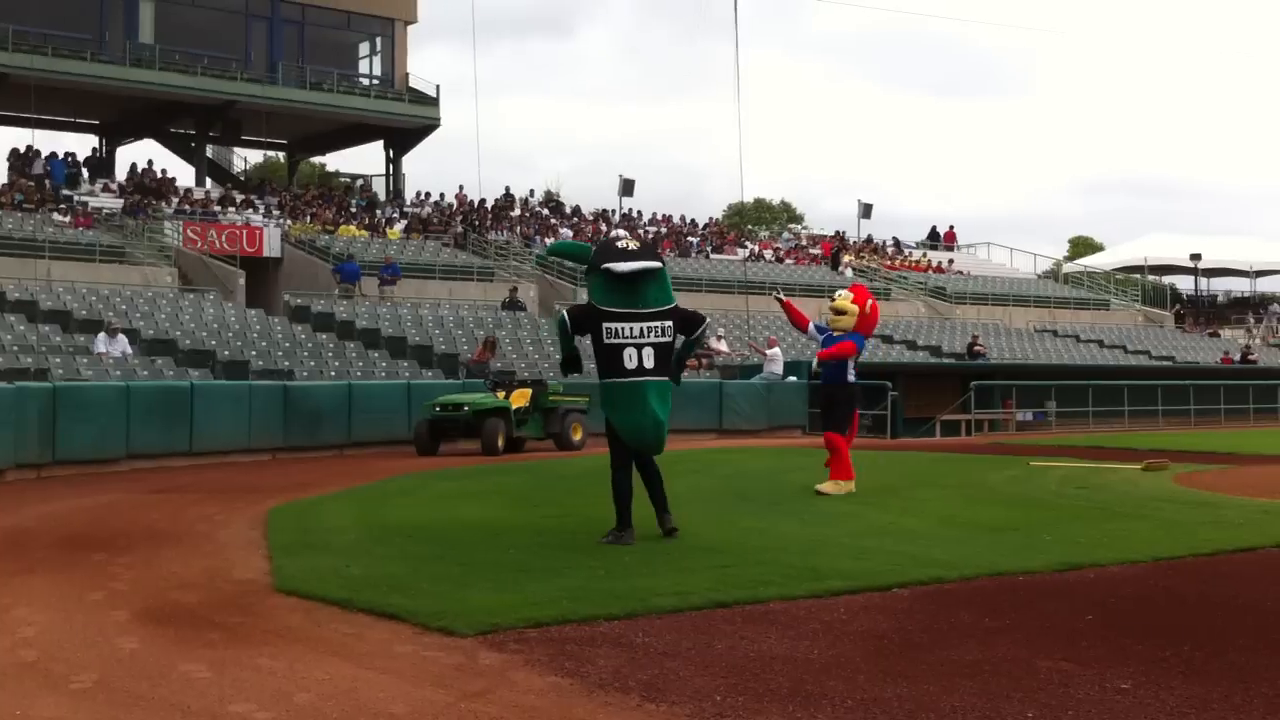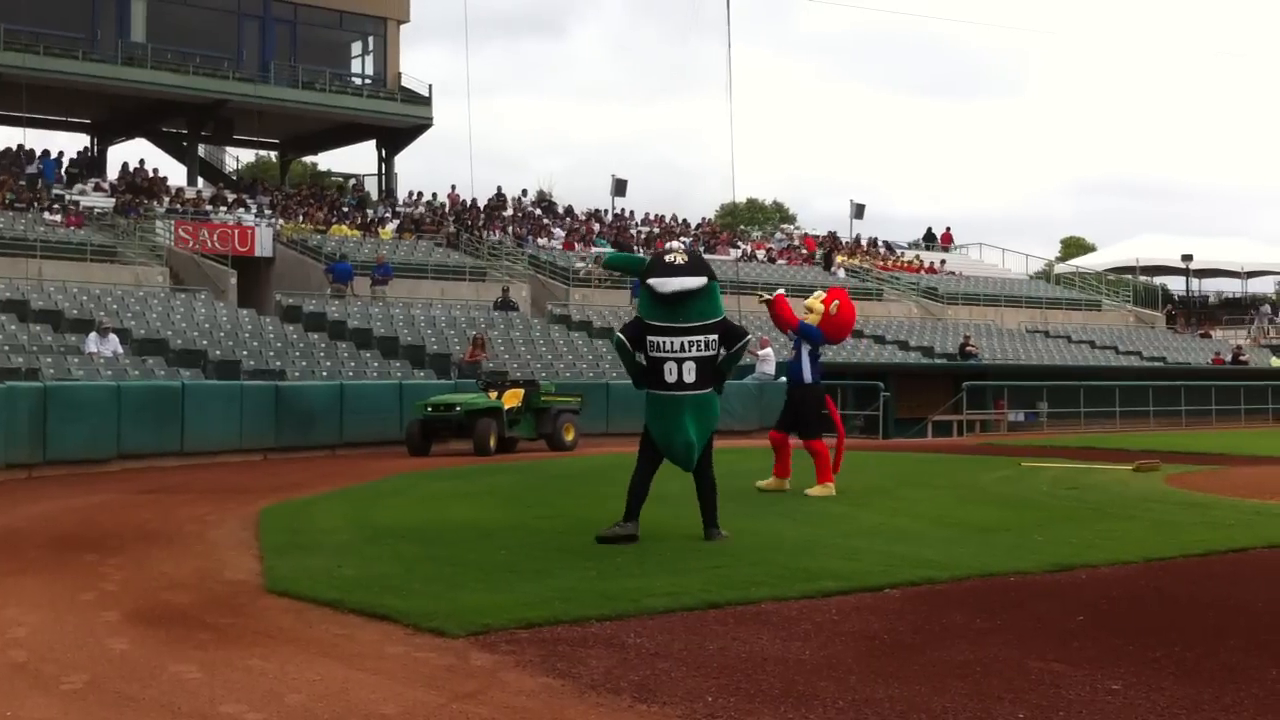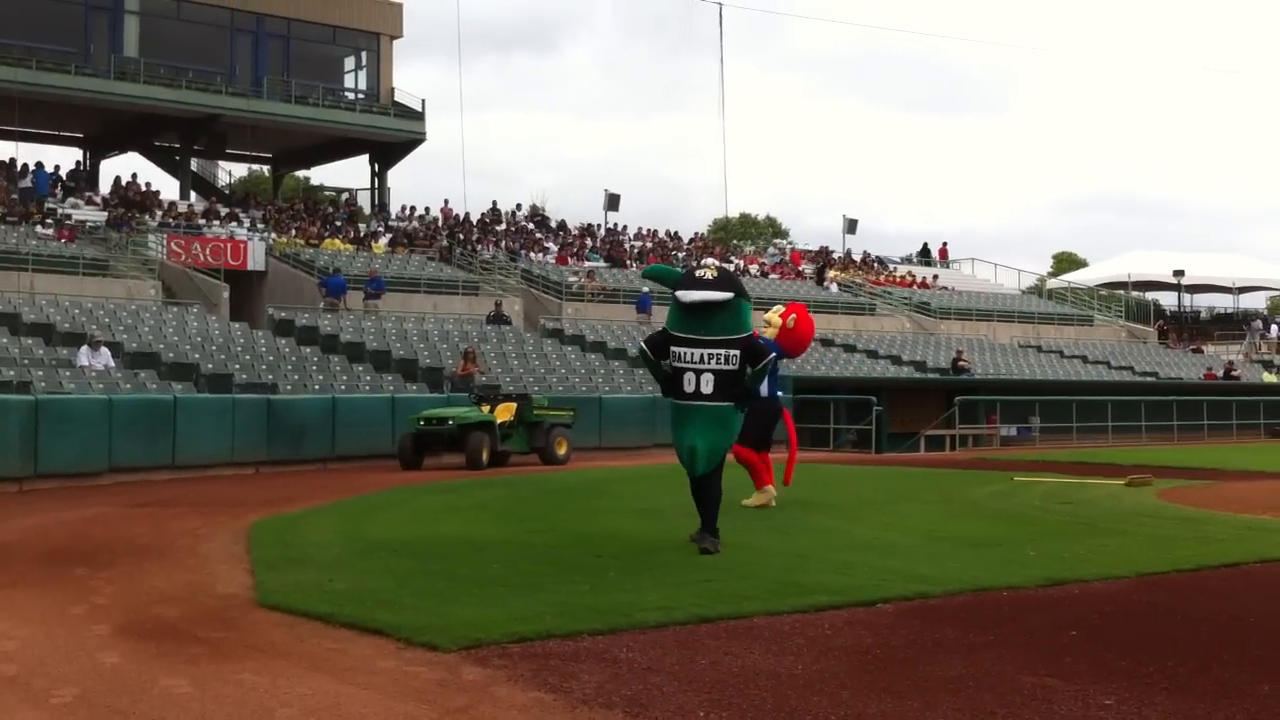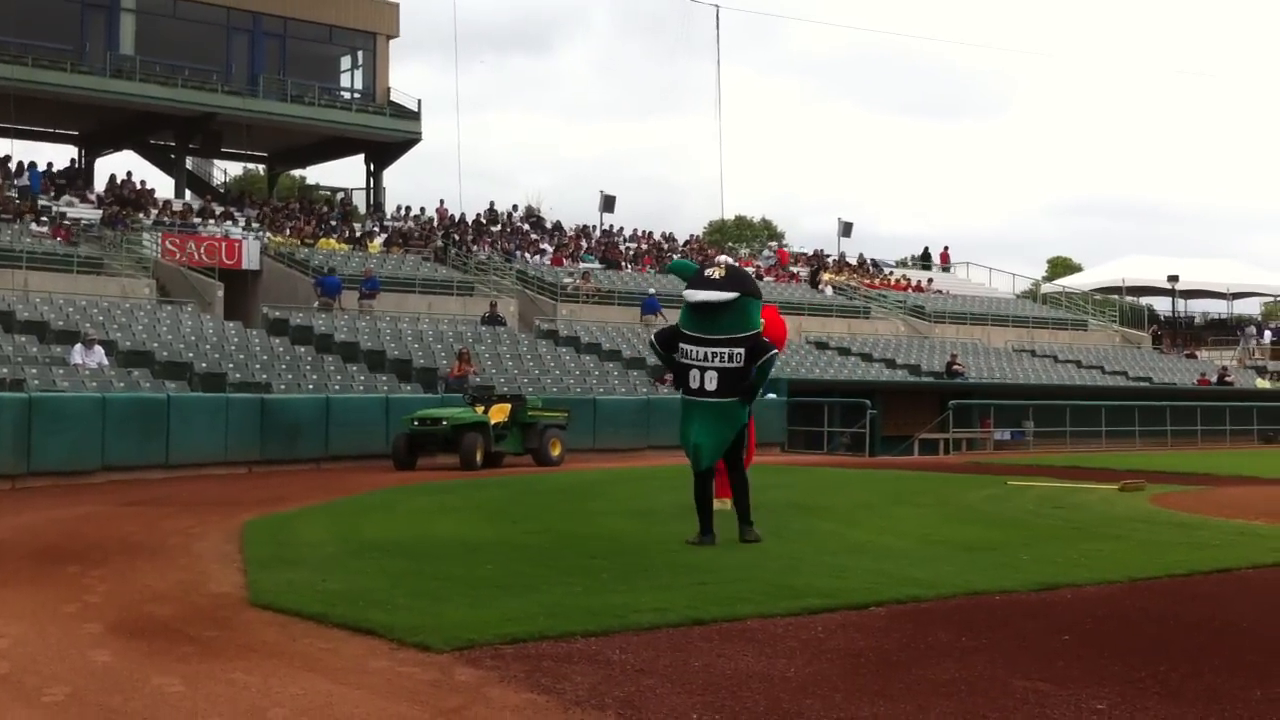
dt=0.4s
person 1, frame 1
left shoulder: (600, 309)
right shoulder: (666, 309)
left elbow: (566, 321)
right elbow: (699, 324)
left wrist: (569, 357)
right wrist: (679, 360)
left hip: (619, 395)
right hip: (656, 393)
left knee: (621, 463)
right knee: (645, 458)
left ankle: (623, 528)
right ankle: (664, 515)
person 1, frame 2
left shoulder: (649, 319)
right shoulder: (713, 321)
left elbow: (622, 338)
right elbow: (742, 339)
left wrist: (637, 374)
right wrist: (720, 373)
left hip: (662, 403)
right hip: (702, 402)
left knee: (647, 463)
right knee: (702, 465)
left ankle: (628, 523)
right ankle: (711, 527)
person 1, frame 3
left shoulder: (676, 331)
right shoulder: (739, 336)
left elbow: (647, 349)
right elbow: (766, 358)
left wrist: (665, 382)
right wrist: (746, 391)
left hip: (685, 413)
right hip: (722, 414)
left knee: (696, 469)
right knee: (712, 473)
left ankle: (707, 529)
right ankle: (709, 534)
person 1, frame 4
left shoulder: (685, 330)
right shoulder: (746, 334)
left elbow: (656, 341)
right elbow: (769, 355)
left wrist: (676, 372)
right wrist: (752, 389)
left hip: (696, 409)
right hip: (732, 410)
left knee: (703, 468)
right knee: (736, 467)
left ankle: (706, 531)
right ankle: (746, 525)
person 2, frame 1
left shoulder: (856, 339)
right shoulder: (826, 334)
left elbow: (845, 349)
right elbow: (803, 323)
left wrist: (821, 355)
right wrist: (785, 303)
left hip: (844, 391)
right hip: (828, 391)
left knee: (833, 435)
right knee: (832, 437)
left ankle: (839, 480)
right ankle: (848, 478)
person 2, frame 2
left shoulder: (814, 335)
right shoulder: (803, 335)
left elbow: (790, 319)
right elbow: (784, 324)
left wrist: (779, 297)
right wrist: (772, 304)
left hip: (809, 393)
right hip: (796, 392)
left knee: (812, 439)
right knee: (778, 435)
left ankle: (827, 483)
right ankle: (780, 478)
person 2, frame 3
left shoulder: (771, 349)
right shoulder: (767, 349)
left hip: (764, 406)
right hip: (759, 405)
left knee: (741, 448)
right knee: (758, 451)
left ankle: (766, 488)
right ankle: (764, 494)
person 2, frame 4
left shoulder: (746, 355)
right shoulder: (739, 353)
left hip: (734, 409)
right hip: (727, 408)
left knee: (723, 454)
right knee: (721, 454)
left ankle: (723, 498)
right ankle: (723, 494)
